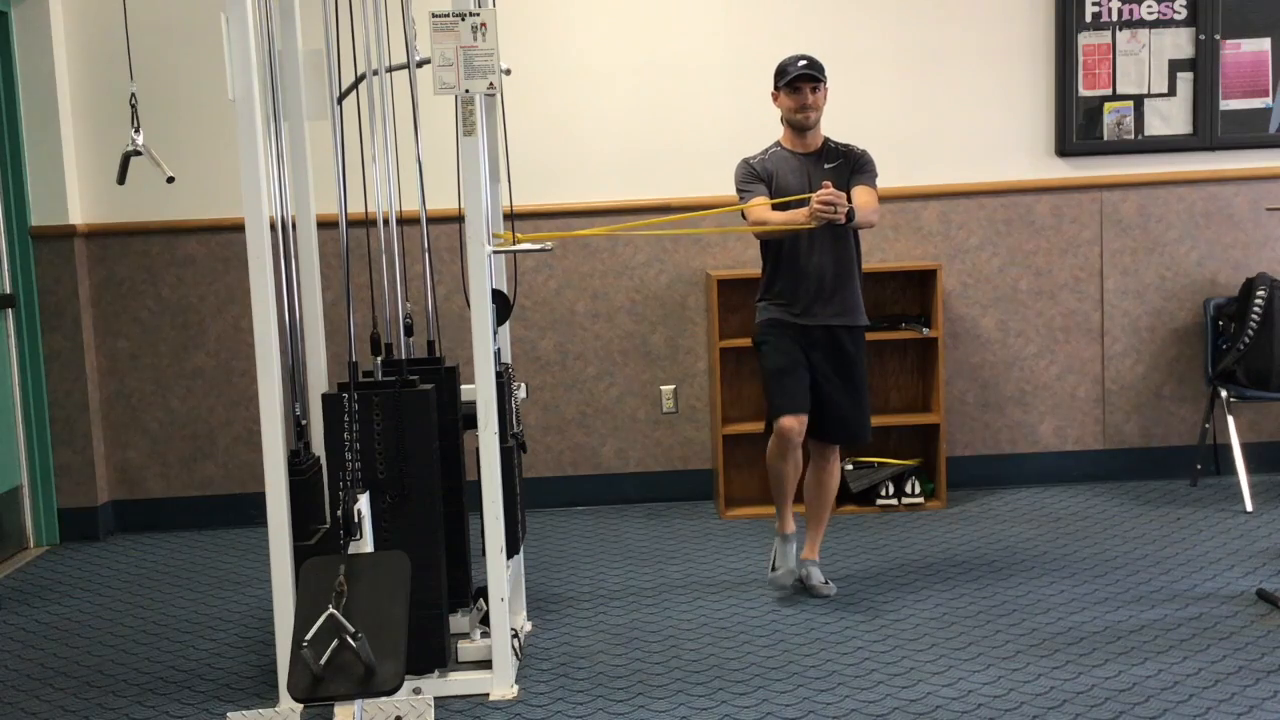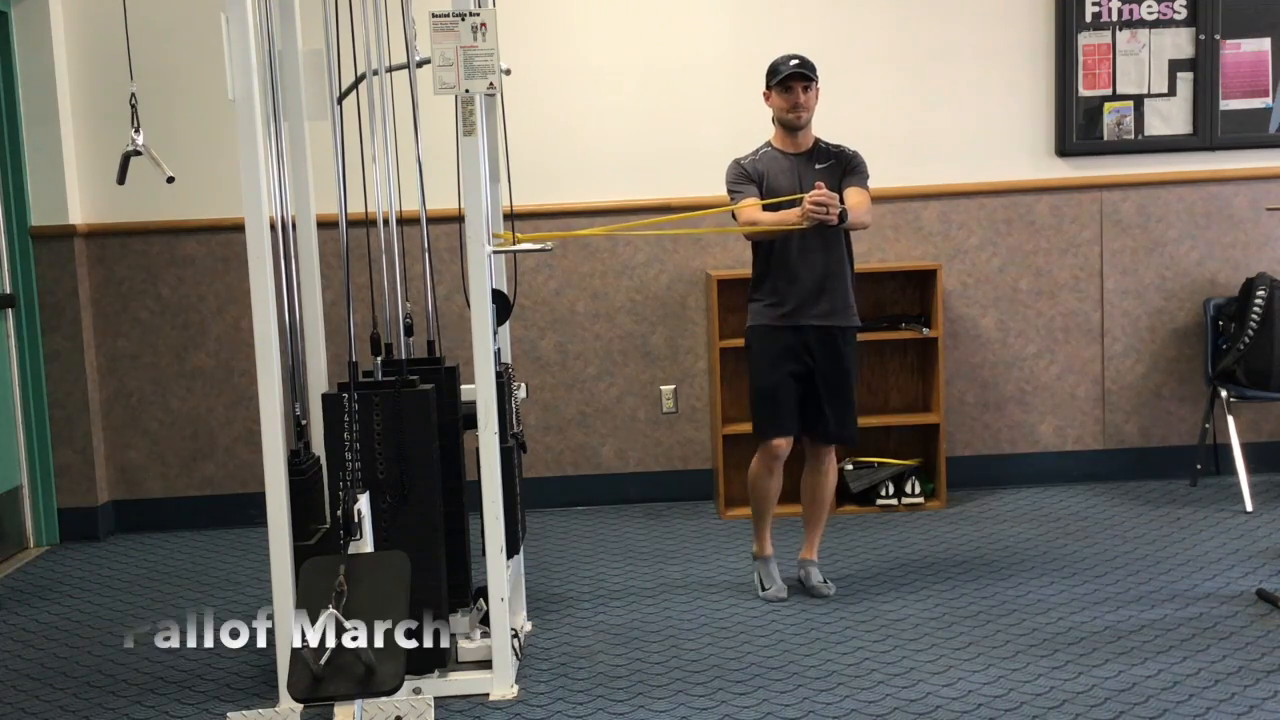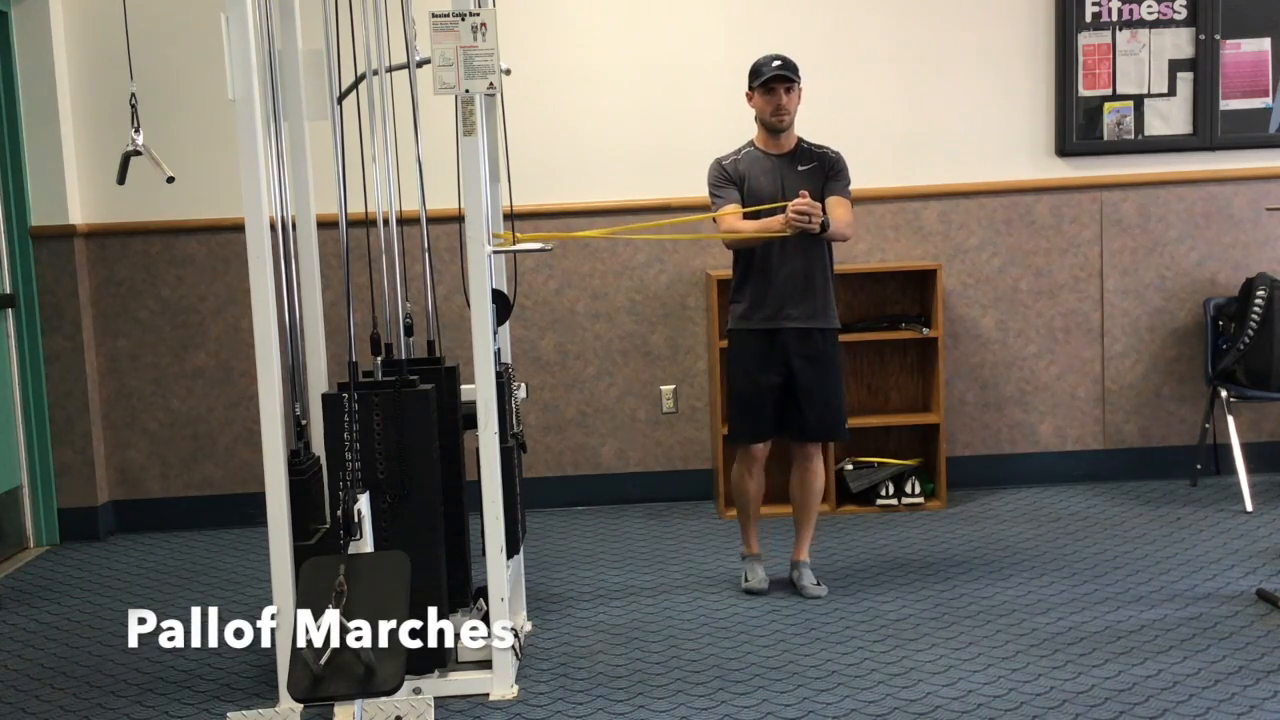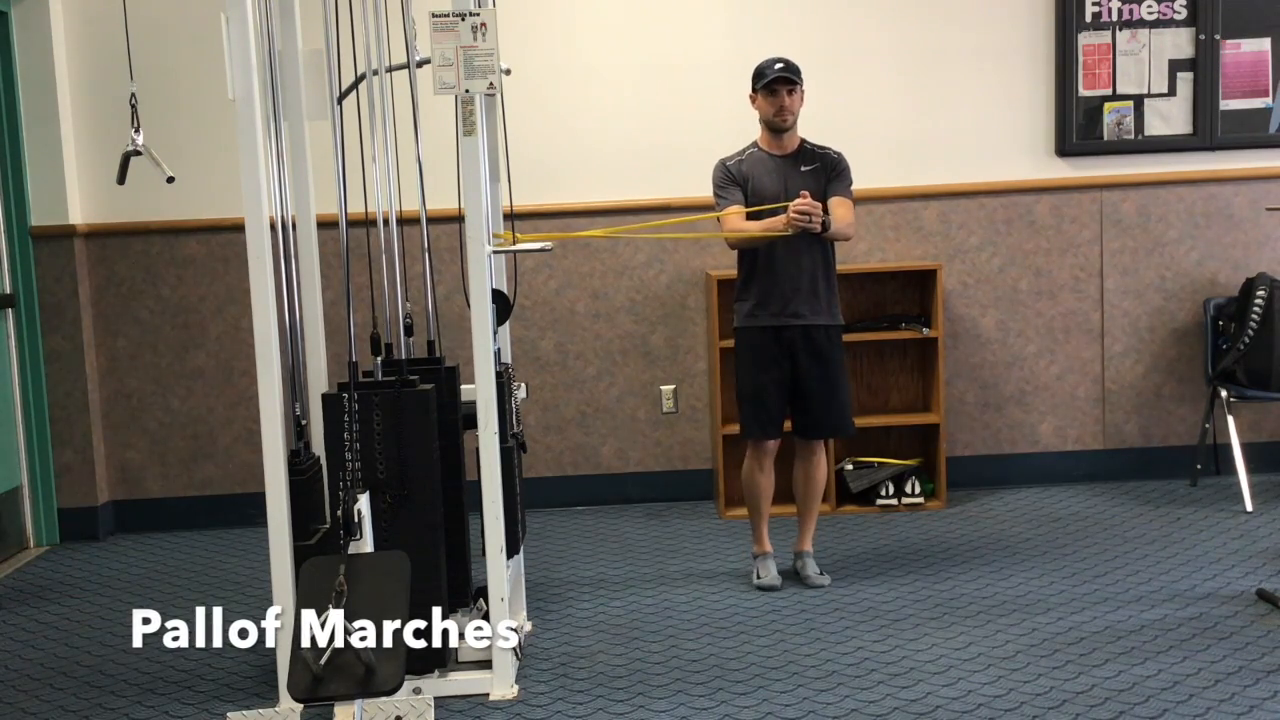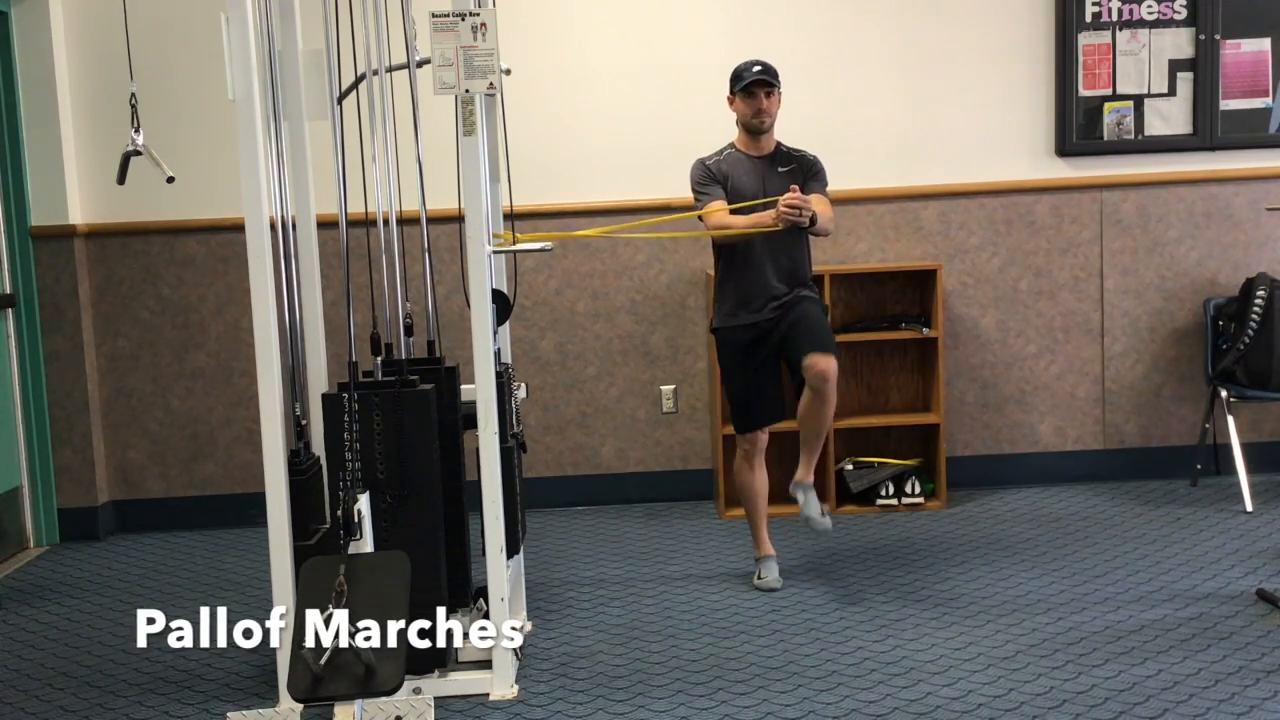
dt=1s
person 1, frame 1
left shoulder: (854, 160)
right shoulder: (756, 168)
left elbow: (870, 214)
right elbow: (761, 223)
left wrist: (845, 211)
right wrist: (807, 213)
left hip: (841, 319)
right hip: (783, 316)
left knee: (828, 443)
right knee: (789, 429)
left ankle: (810, 556)
right ankle: (784, 528)
person 1, frame 2
left shoulder: (845, 160)
right shoulder: (747, 168)
left elbow: (864, 214)
right elbow: (751, 223)
left wrist: (838, 211)
right wrist: (798, 214)
left hip: (833, 321)
right hip: (774, 322)
left knee: (823, 447)
right knee: (775, 446)
left ankle: (809, 558)
right ankle: (763, 553)
person 1, frame 3
left shoulder: (828, 162)
right shoulder: (728, 168)
left elbow: (845, 227)
right elbow: (732, 232)
left wrist: (818, 222)
right wrist: (783, 222)
left hip: (814, 325)
right hip: (753, 327)
left knee: (809, 447)
right knee: (751, 448)
left ankle: (802, 560)
right ankle: (752, 553)
person 1, frame 4
left shoulder: (830, 163)
right shoulder: (733, 169)
left elbow: (846, 227)
right elbow: (734, 233)
left wrist: (819, 222)
right wrist: (784, 222)
left hip: (818, 320)
right hip: (760, 323)
left knee: (812, 441)
right knee: (763, 441)
left ankle: (805, 550)
right ankle: (763, 551)
person 1, frame 5
left shoulder: (804, 164)
right shoulder: (710, 169)
left elbow: (826, 222)
right elbow: (719, 226)
left wrist: (806, 215)
right wrist: (773, 216)
left hip: (794, 296)
right hip: (740, 314)
left knee: (823, 370)
right knee: (751, 438)
left ankle: (805, 478)
right ankle: (764, 552)
